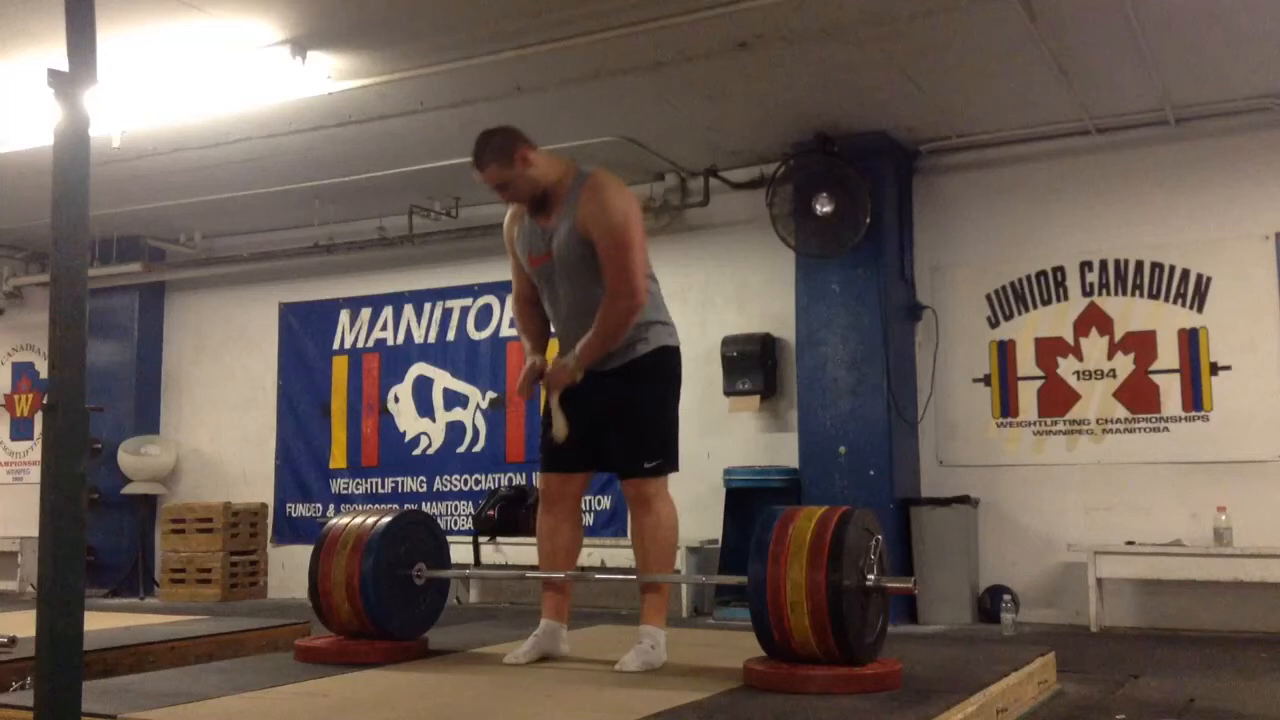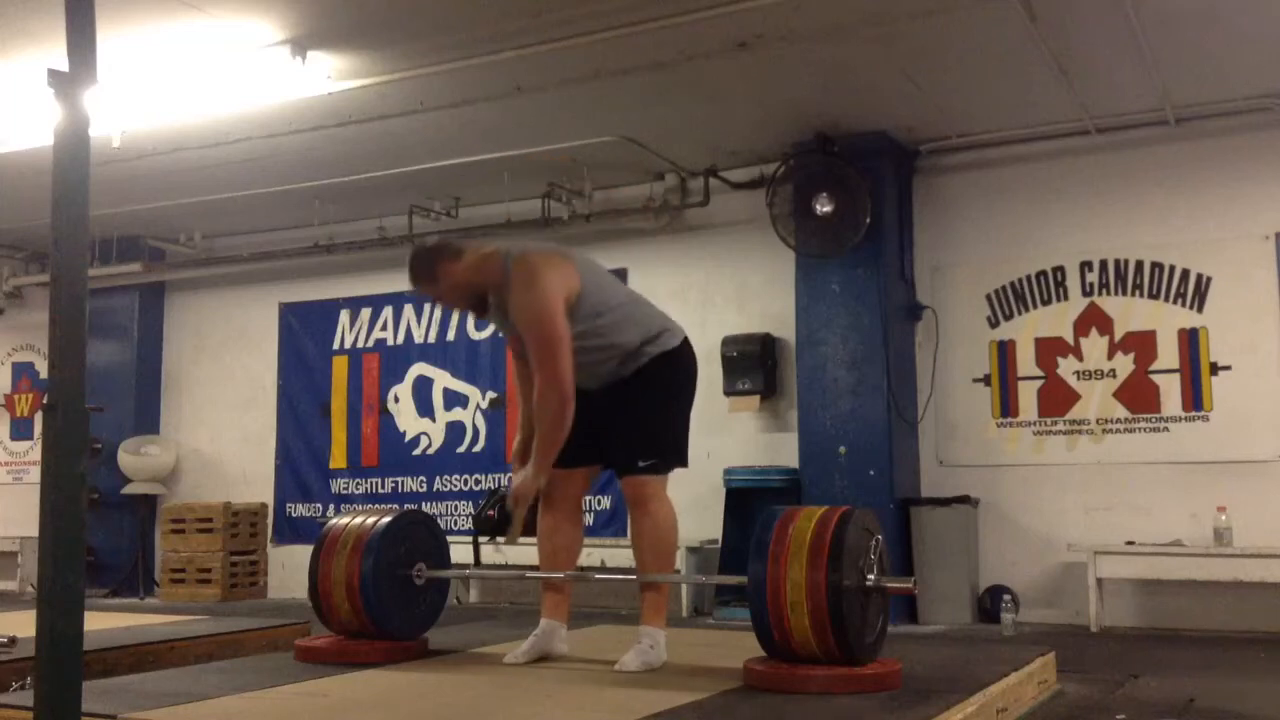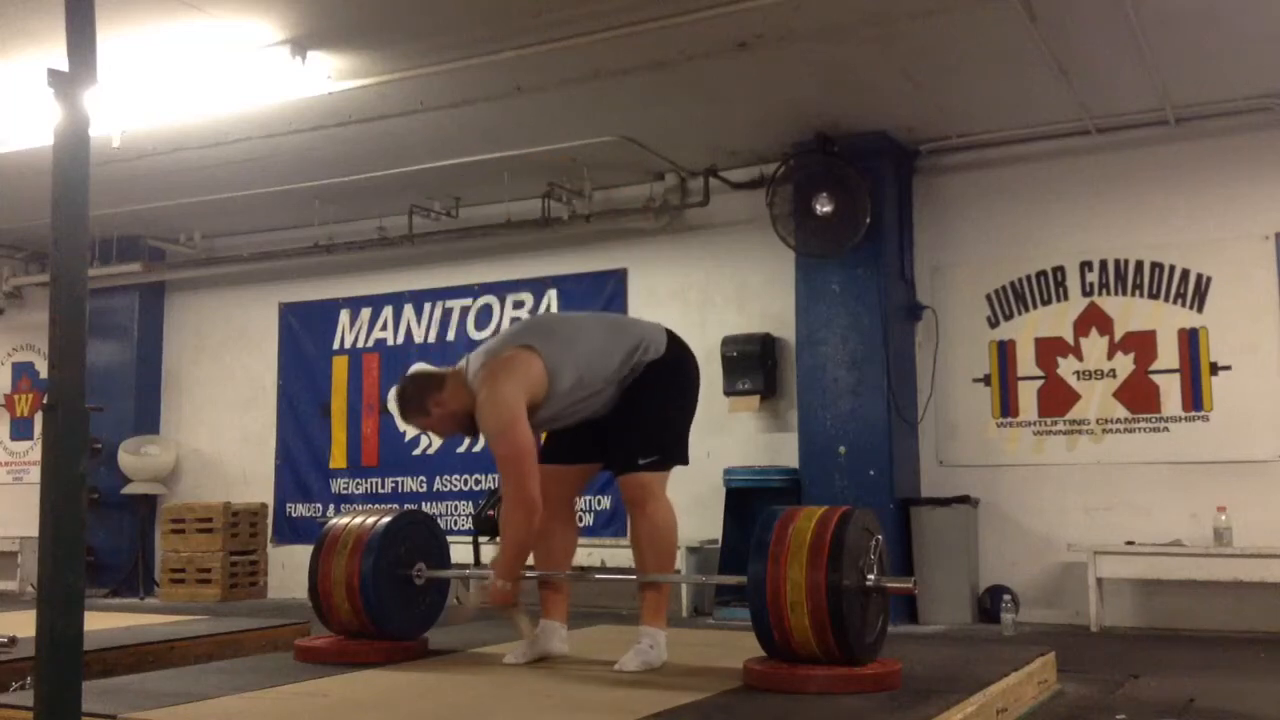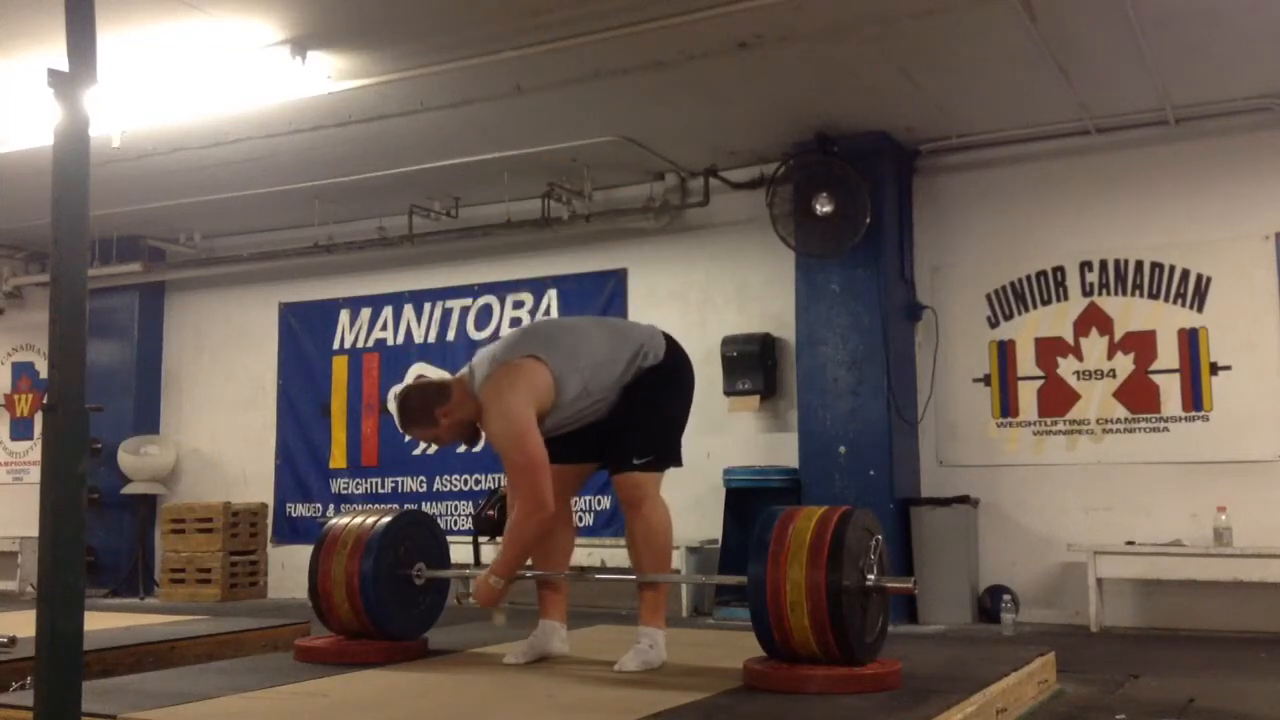
dt=0.5s
person 1, frame 1
left shoulder: (600, 199)
right shoulder: (517, 222)
left elbow: (630, 295)
right elbow: (525, 296)
left wrist: (576, 364)
right wrist: (535, 354)
left hip: (641, 361)
right hip: (581, 369)
left knee: (644, 489)
right knee: (556, 492)
left ankle: (653, 633)
right ankle: (552, 628)
person 1, frame 2
left shoulder: (531, 282)
right shoulder: (490, 290)
left elbow: (557, 386)
right elbow: (527, 361)
left wrist: (537, 470)
right wrist: (526, 435)
left hip: (655, 362)
right hip: (597, 378)
left knee: (642, 489)
right knee: (559, 492)
left ankle: (653, 635)
right ankle: (552, 628)
person 1, frame 3
left shoulder: (494, 394)
right shoulder: (478, 377)
left elbow: (523, 502)
left wrist: (503, 579)
right wrist: (509, 564)
left hip: (657, 367)
right hip: (605, 387)
left knee: (640, 489)
right knee: (550, 490)
left ankle: (653, 636)
right ankle: (551, 629)
person 1, frame 4
left shoulder: (501, 404)
right shoulder: (479, 383)
left elbow: (538, 507)
right elbow: (528, 491)
left wrist: (496, 577)
right wrist: (509, 560)
left hip: (654, 371)
right hip: (601, 389)
left knee: (635, 489)
right knee: (550, 489)
left ankle: (652, 635)
right ankle: (551, 629)
